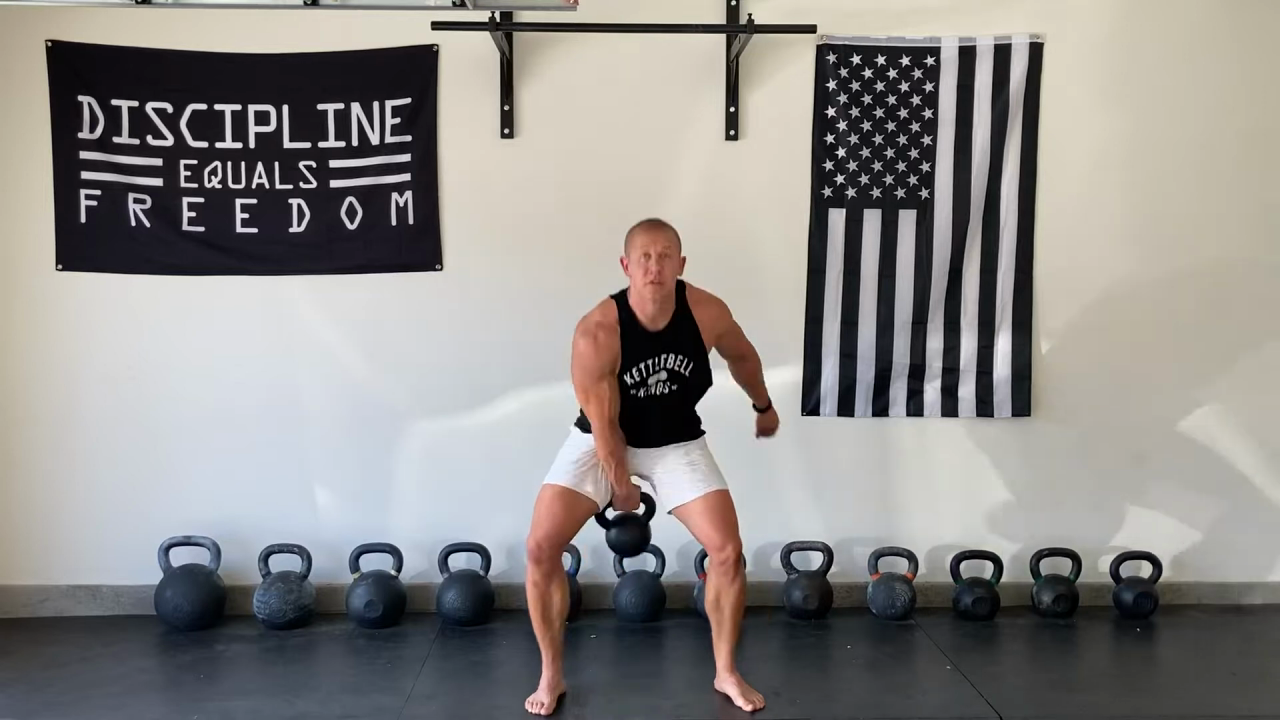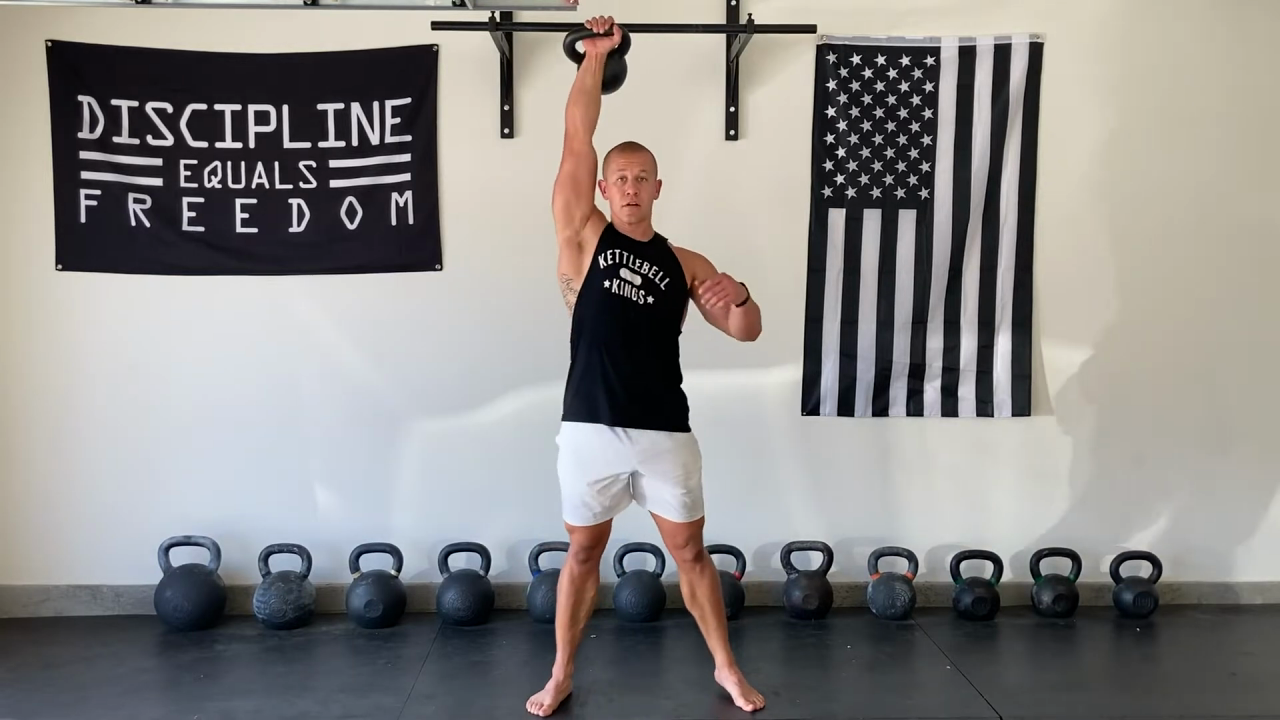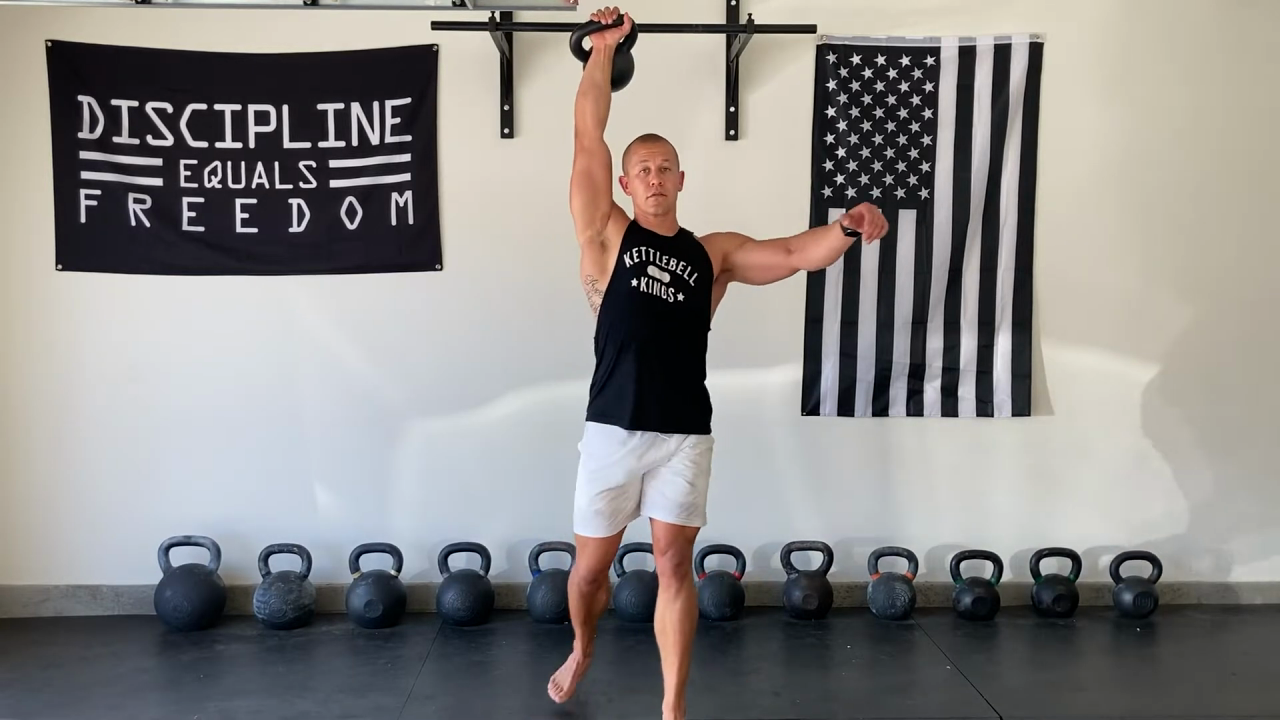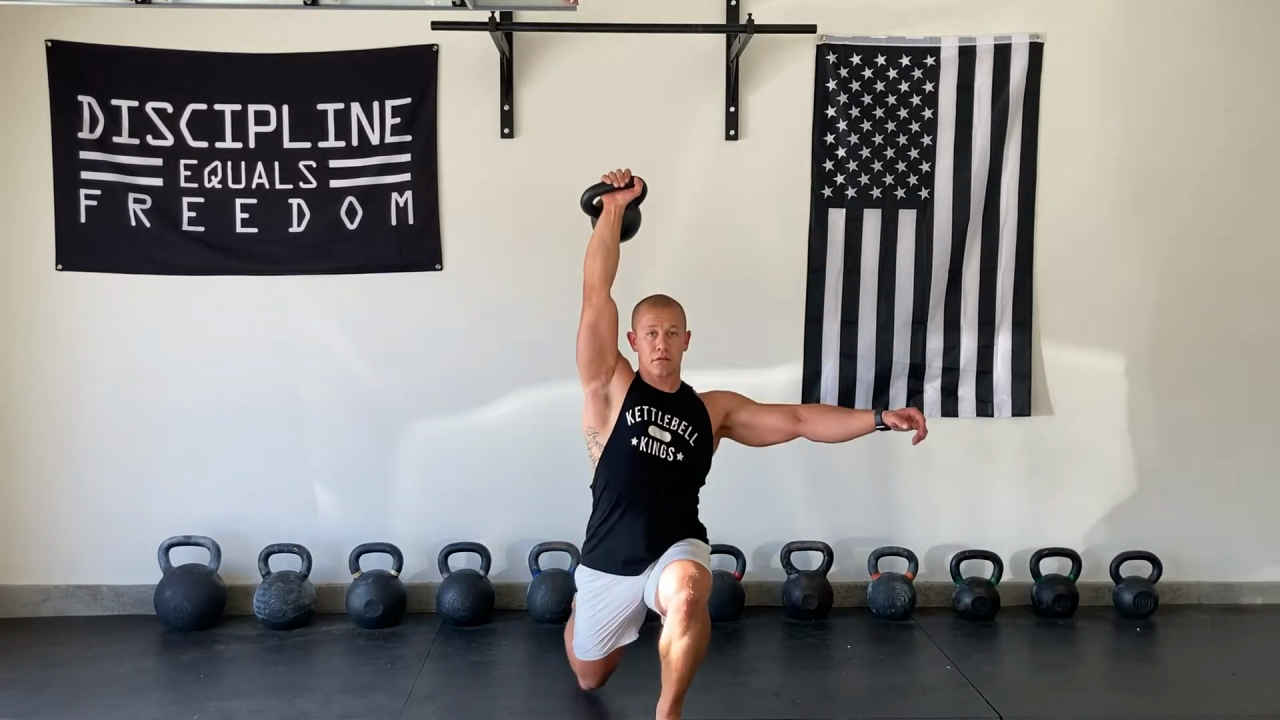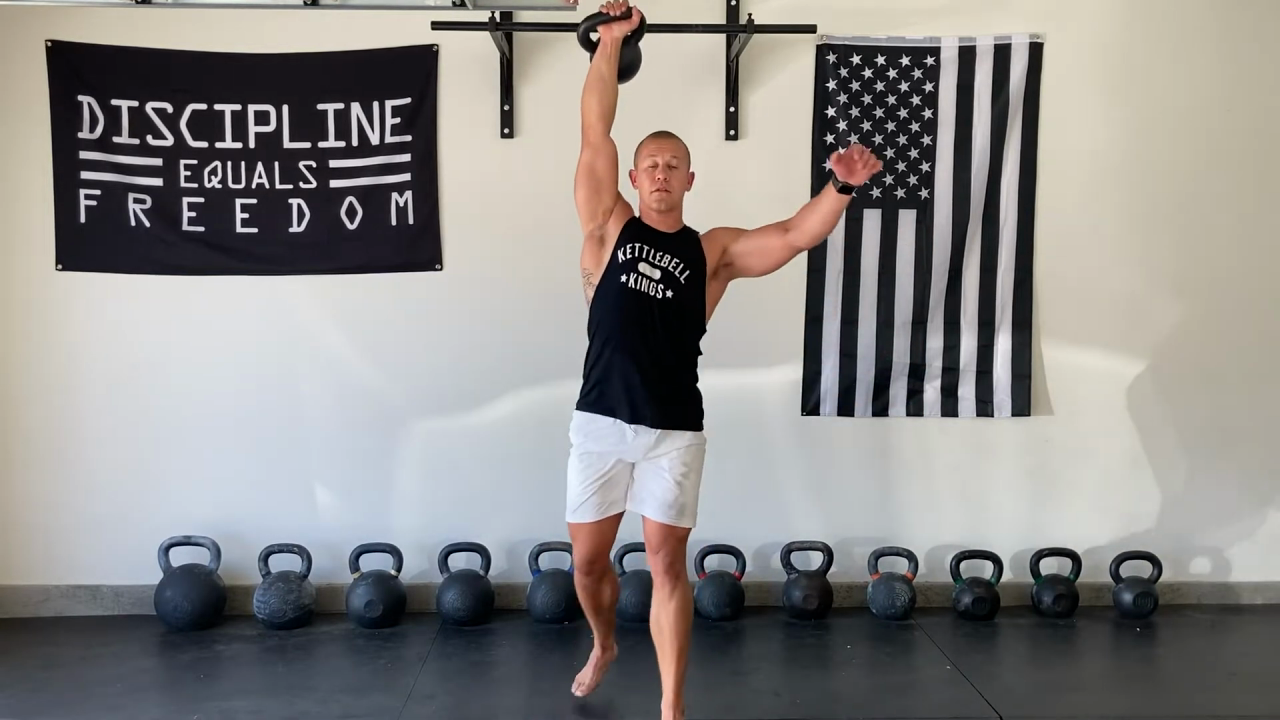
dt=1s
person 1, frame 1
left shoulder: (704, 309)
right shoulder: (597, 332)
left elbow: (742, 353)
right elbow: (604, 421)
left wrist: (763, 406)
right wrist: (622, 486)
left hip: (676, 442)
right hip: (600, 443)
left knee: (727, 551)
right knee: (542, 549)
left ankle: (726, 672)
right ankle: (551, 675)
person 1, frame 2
left shoulder: (686, 264)
right shoulder: (583, 238)
left elbow: (746, 330)
right elbow: (576, 138)
left wrist: (740, 296)
right wrist: (596, 55)
left hip: (665, 433)
right hip: (590, 429)
left knee: (690, 553)
right knee: (583, 553)
person 1, frame 3
left shoulder: (714, 253)
right shoulder: (605, 235)
left elbow: (796, 253)
right elbow: (588, 139)
left wrist: (847, 227)
left hip: (683, 433)
right hip: (612, 428)
left knee: (674, 569)
right knee: (592, 560)
right ankle: (580, 650)
person 1, frame 4
left shoulder: (712, 409)
right shoulder: (609, 387)
left elbow: (799, 419)
right elbow: (595, 294)
left wrist: (879, 418)
right wrist: (612, 211)
left hip: (676, 549)
right hip: (610, 561)
left knee: (688, 598)
right ankle: (582, 612)
person 1, frame 5
left shoulder: (713, 249)
right shoulder: (608, 227)
left elbow: (795, 235)
right elbow: (594, 136)
left wrist: (842, 186)
left hip: (674, 427)
right hip: (602, 420)
left knee: (668, 564)
right knee: (590, 556)
right ankle: (603, 649)
